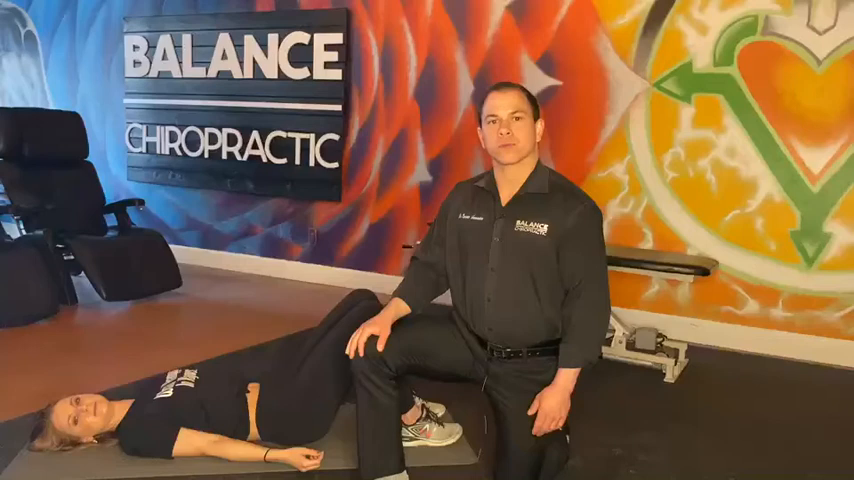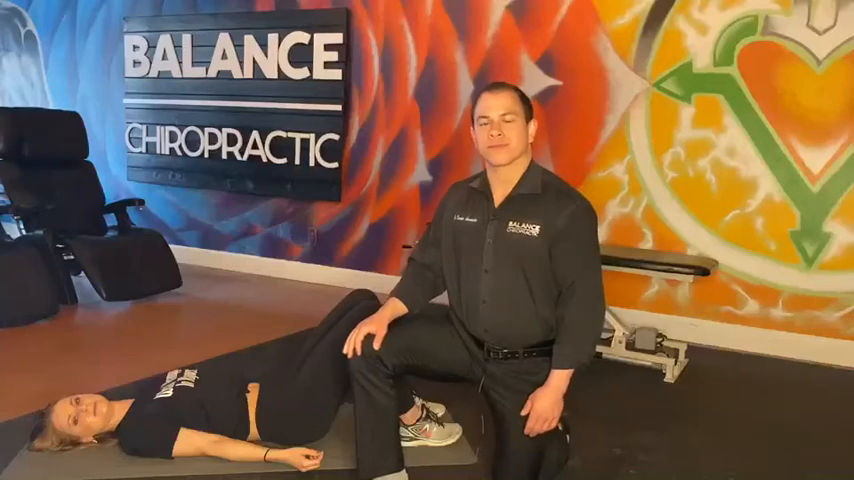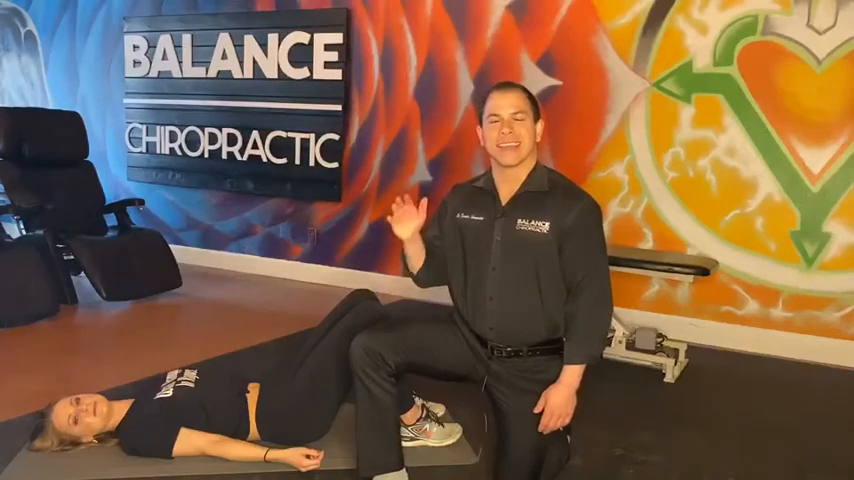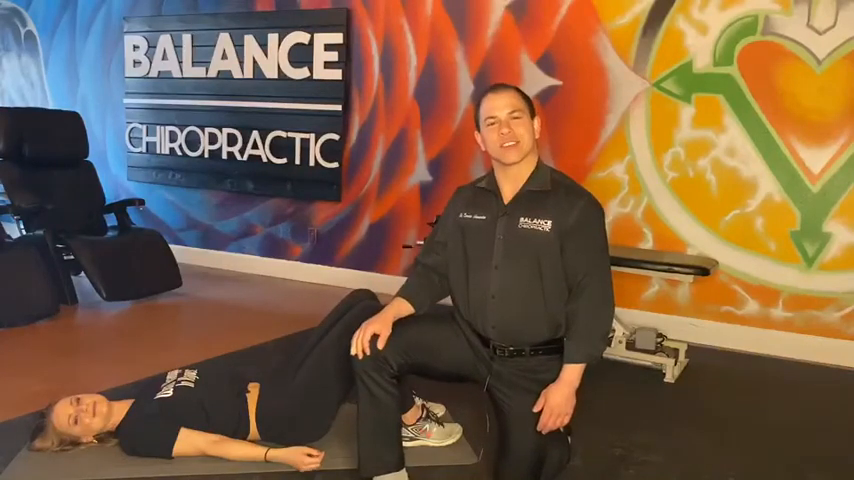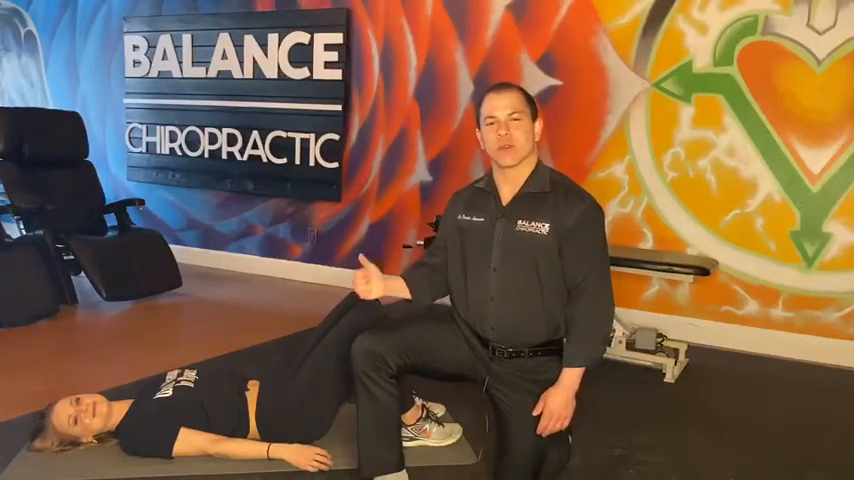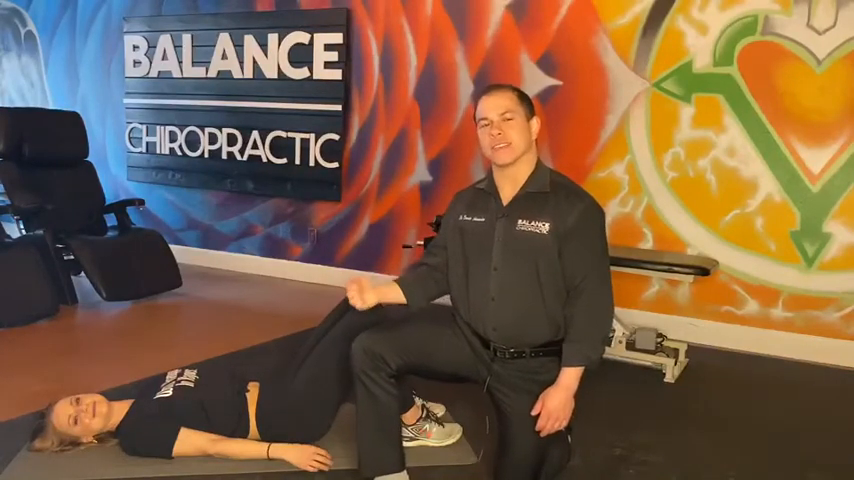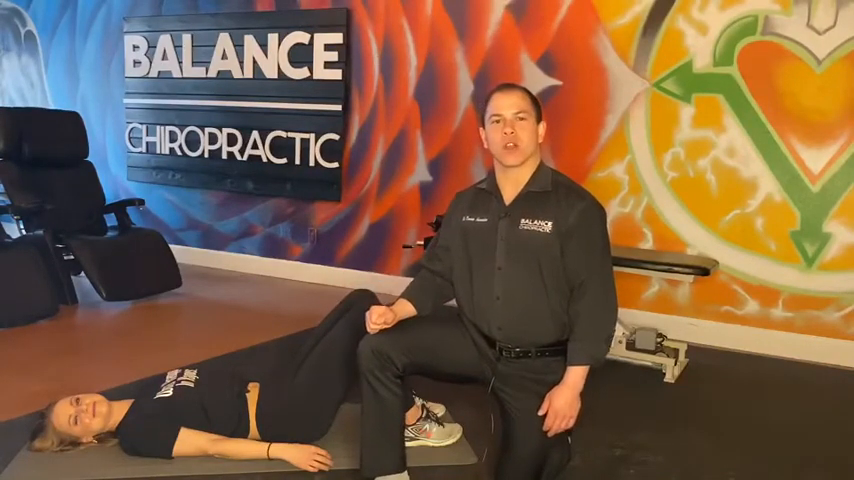
dt=0.7s
person 1, frame 1
left shoulder: (149, 393)
right shoulder: (138, 435)
right elbow: (213, 443)
right wrist: (280, 454)
left hip: (268, 384)
right hip: (285, 414)
left knee: (362, 298)
right knee: (368, 313)
left ankle: (400, 399)
right ankle: (413, 421)
person 1, frame 2
left shoulder: (150, 392)
right shoulder: (138, 435)
right elbow: (212, 444)
right wrist: (280, 454)
left hip: (267, 385)
right hip: (284, 415)
left knee: (363, 299)
right knee: (367, 314)
left ankle: (402, 400)
right ankle: (412, 420)
person 1, frame 3
left shoulder: (151, 392)
right shoulder: (139, 435)
right elbow: (212, 444)
right wrist: (280, 455)
left hip: (270, 389)
right hip: (286, 416)
left knee: (361, 299)
right knee: (369, 314)
left ankle: (401, 400)
right ankle: (413, 421)
person 1, frame 4
left shoulder: (151, 392)
right shoulder: (139, 435)
right elbow: (211, 445)
right wrist: (280, 454)
left hip: (268, 389)
right hip: (285, 418)
left knee: (362, 299)
right knee: (367, 315)
left ankle: (401, 401)
right ankle: (412, 422)
person 1, frame 5
left shoulder: (151, 391)
right shoulder: (138, 434)
right elbow: (211, 444)
right wrist: (282, 450)
left hip: (269, 389)
right hip: (285, 415)
left knee: (361, 299)
right knee: (368, 316)
left ankle: (403, 402)
right ankle: (414, 423)
person 1, frame 6
left shoulder: (150, 392)
right shoulder: (139, 435)
right elbow: (212, 444)
right wrist: (282, 451)
left hip: (268, 390)
right hip: (285, 417)
right knee: (367, 318)
left ankle: (403, 402)
person 1, frame 7
left shoulder: (150, 393)
right shoulder: (139, 434)
right elbow: (212, 445)
right wrist: (282, 450)
left hip: (268, 391)
right hip: (286, 417)
left knee: (361, 299)
right knee: (366, 315)
person 2, frame 1
left shoulder: (574, 210)
right shoulder: (463, 198)
left elbow: (588, 304)
right elbow: (429, 268)
left wrist: (562, 387)
right wrist: (387, 316)
left hip: (531, 362)
right hip: (464, 339)
right knee: (370, 351)
left ankle: (553, 435)
person 2, frame 2
left shoulder: (567, 209)
right shoulder: (458, 198)
left elbow: (582, 304)
right elbow: (427, 269)
left wrist: (555, 388)
right wrist: (384, 315)
left hip: (529, 363)
right hip: (462, 340)
right knee: (367, 350)
left ankle: (553, 433)
person 2, frame 3
left shoulder: (573, 207)
right shoulder: (462, 198)
left elbow: (590, 300)
right elbow: (432, 271)
left wrist: (568, 383)
right wrist: (411, 239)
left hip: (533, 362)
right hip: (465, 339)
right knee: (369, 348)
left ankle: (553, 434)
person 2, frame 4
left shoulder: (575, 206)
right shoulder: (465, 200)
left elbow: (591, 300)
right elbow: (433, 271)
left wrist: (567, 383)
right wrist: (389, 314)
left hip: (534, 362)
right hip: (466, 339)
right knee: (372, 350)
left ankle: (553, 436)
person 2, frame 5
left shoulder: (575, 208)
right shoulder: (465, 201)
left elbow: (591, 303)
right elbow: (438, 271)
left wrist: (567, 386)
right wrist: (384, 284)
left hip: (533, 362)
right hip: (465, 337)
right knee: (371, 350)
left ankle: (553, 435)
person 2, frame 6
left shoulder: (574, 208)
right shoulder: (465, 203)
left elbow: (590, 303)
right elbow: (436, 271)
left wrist: (566, 386)
right wrist: (379, 292)
left hip: (534, 363)
right hip: (466, 338)
right knee: (370, 350)
left ankle: (553, 437)
person 2, frame 7
left shoulder: (576, 208)
right shoulder: (466, 204)
left elbow: (593, 301)
right elbow: (438, 275)
left wrist: (572, 385)
right wrist: (395, 312)
left hip: (539, 363)
right hip: (471, 340)
right knee: (377, 349)
left ankle: (554, 438)
